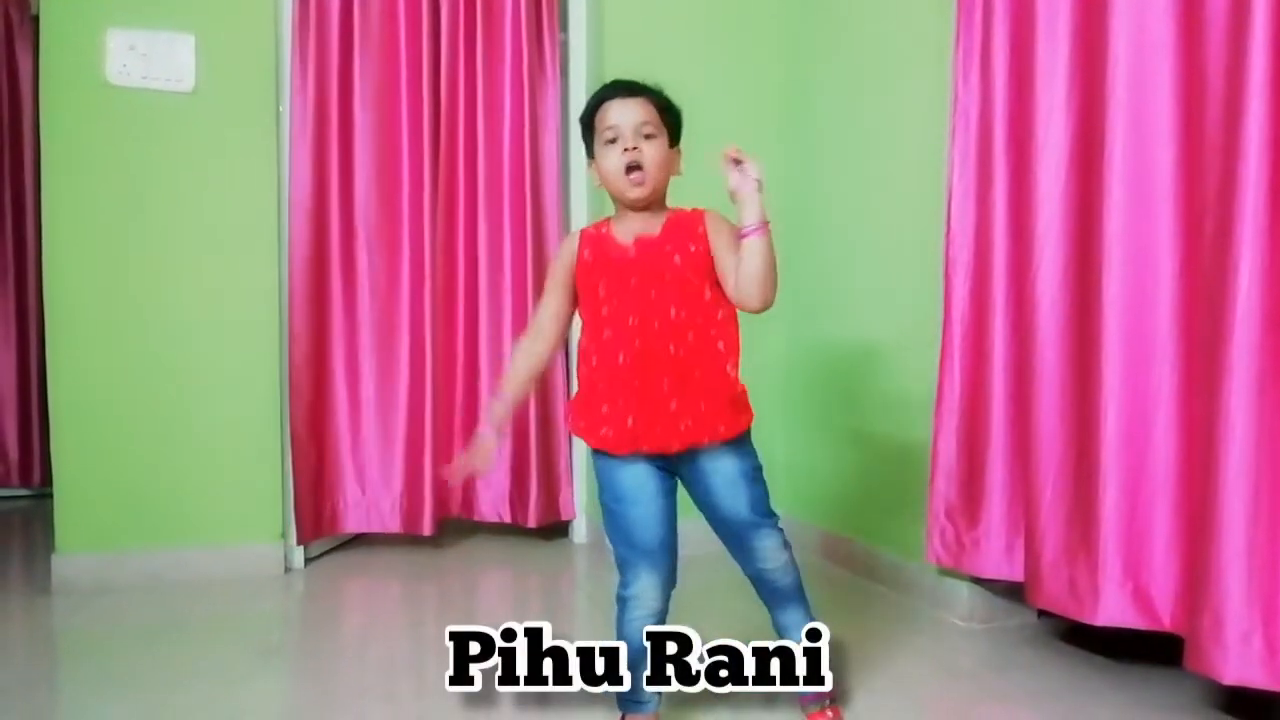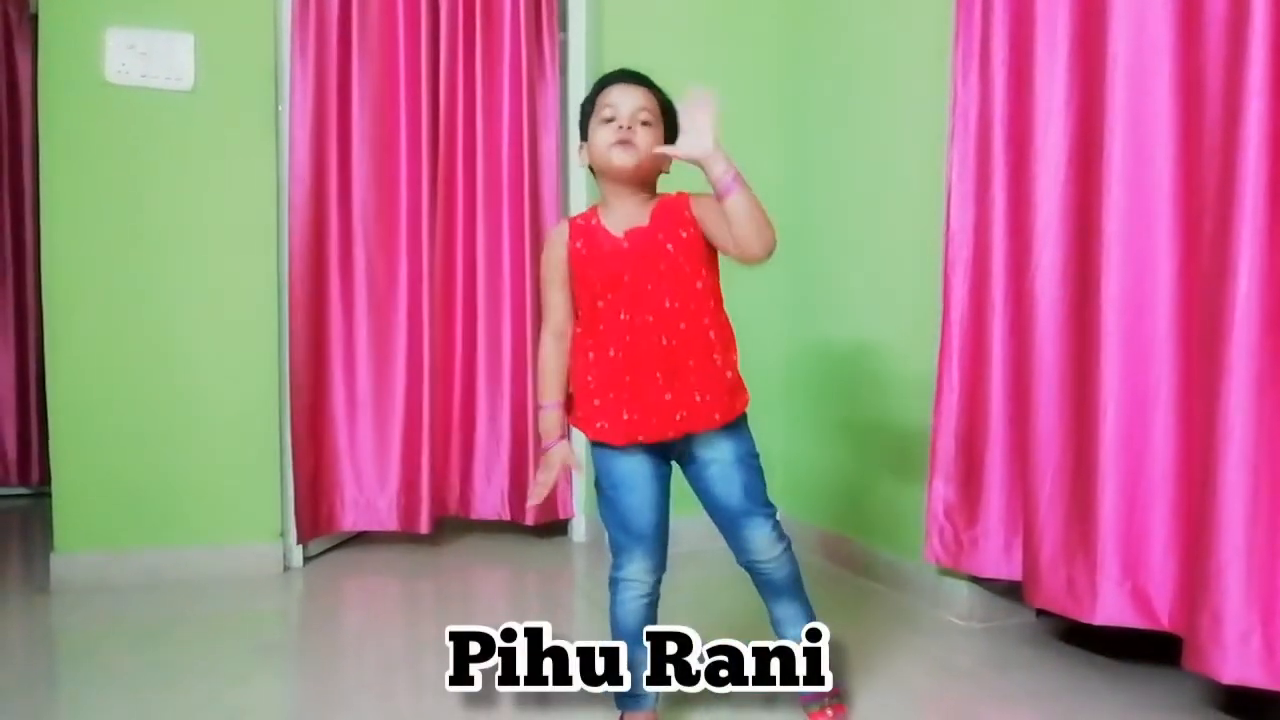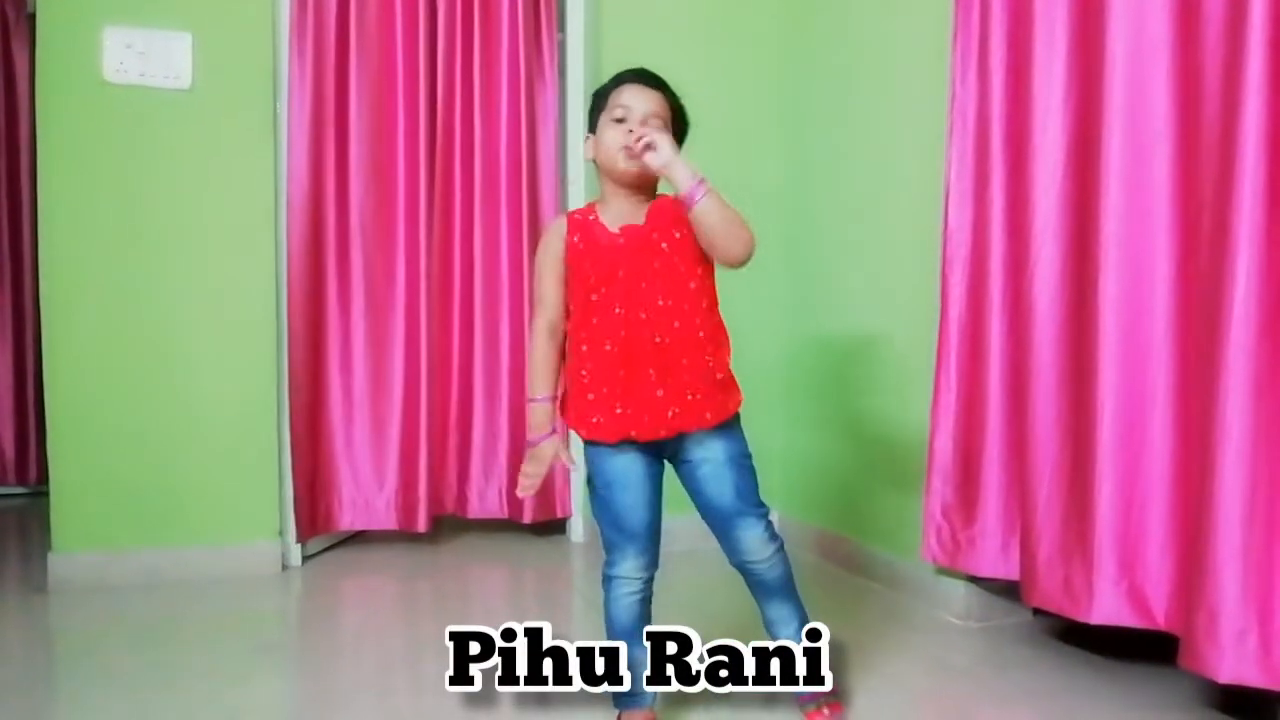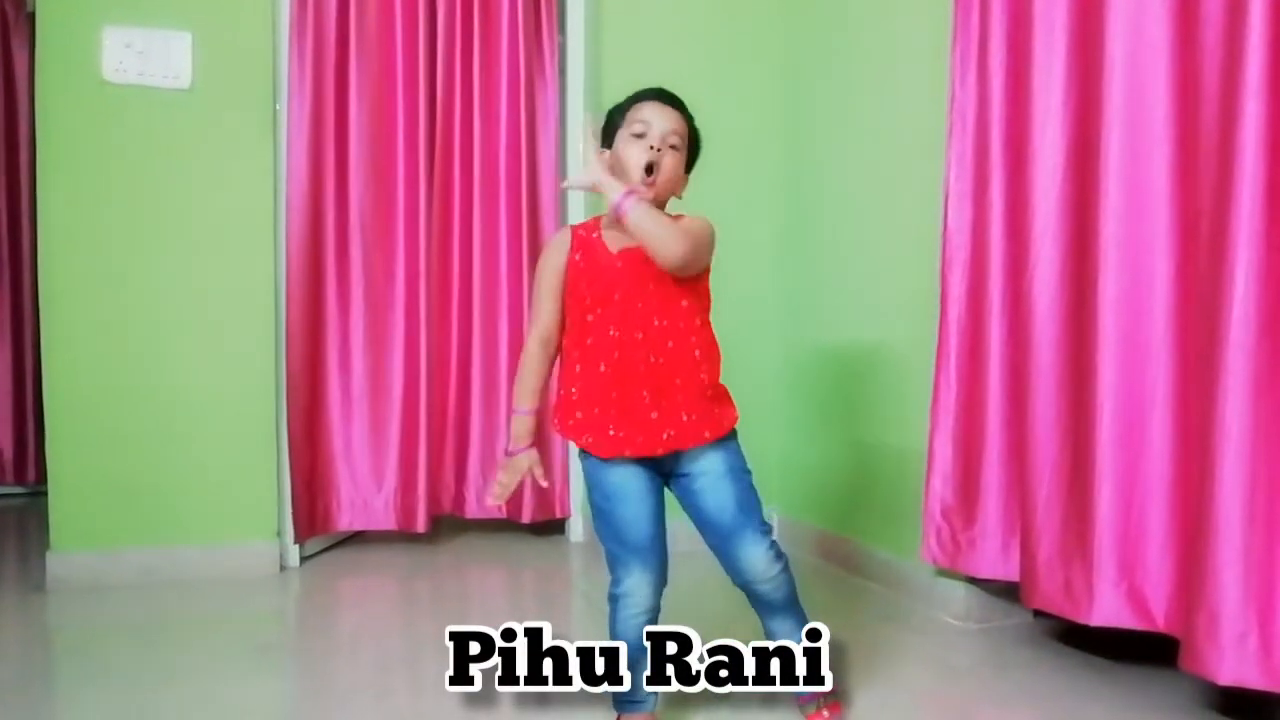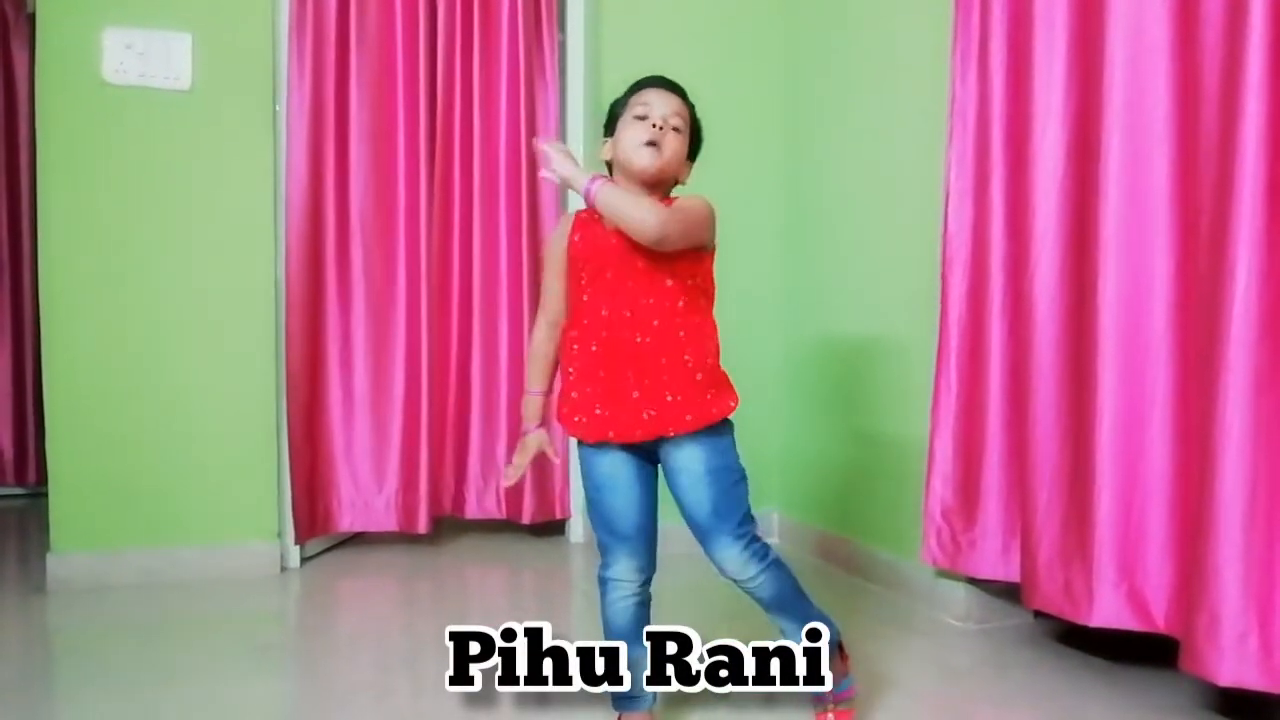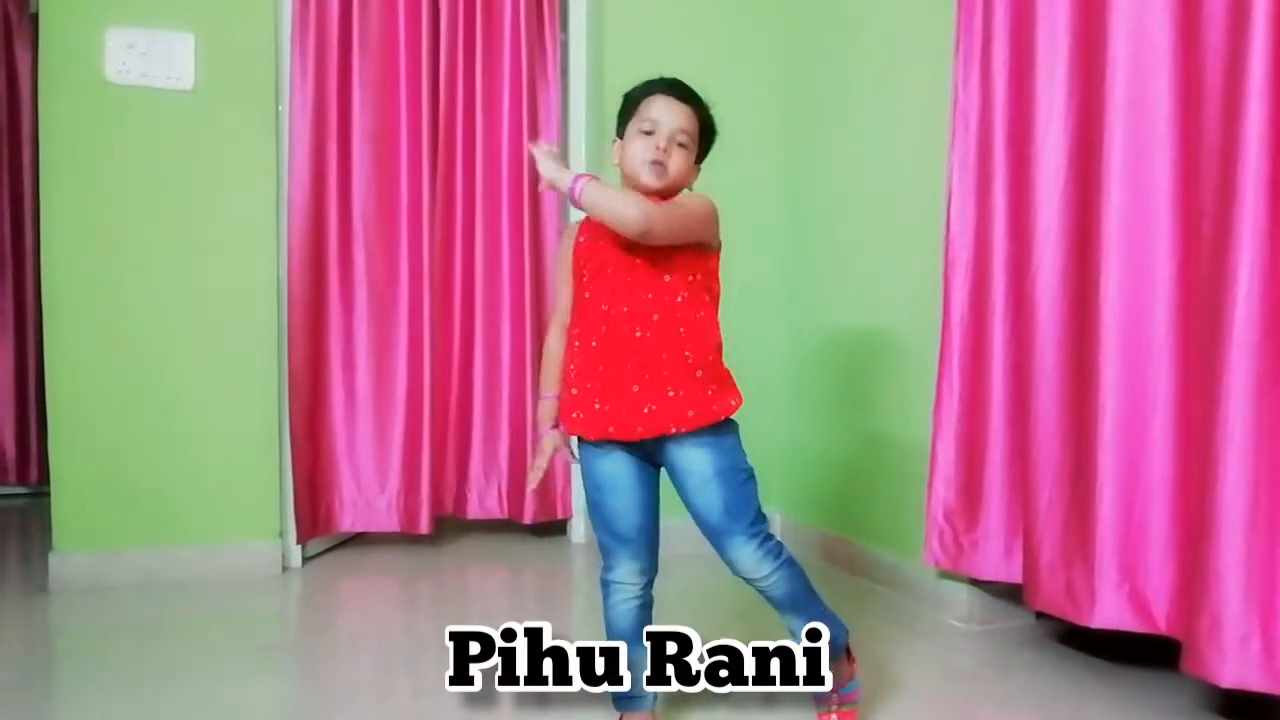
dt=0.2s
person 1, frame 1
left shoulder: (707, 231)
right shoulder: (580, 248)
left elbow: (755, 294)
right elbow: (539, 338)
left wrist: (750, 205)
right wrist: (495, 423)
left hip: (714, 430)
right hip: (621, 439)
left knee: (767, 551)
right knee: (644, 584)
person 1, frame 2
left shoulder: (692, 212)
right shoulder: (567, 238)
left elbow: (758, 245)
right elbow: (557, 338)
left wrist: (709, 156)
right wrist: (553, 434)
left hip: (710, 416)
right hip: (617, 429)
left knee: (762, 543)
right knee: (636, 570)
person 1, frame 3
left shoulder: (689, 213)
right shoulder: (565, 233)
left elbow: (738, 247)
right elbow: (549, 332)
left wrist: (677, 170)
right wrist: (544, 428)
left hip: (703, 415)
right hip: (612, 427)
left knee: (755, 542)
right knee: (628, 567)
person 1, frame 4
left shoulder: (693, 233)
right shoulder: (566, 247)
left elbow: (673, 253)
right elbow: (541, 343)
left wrist: (610, 188)
right wrist: (521, 439)
left hip: (698, 431)
right hip: (609, 441)
left knee: (757, 555)
right knee: (636, 582)
person 1, frame 5
left shoulder: (695, 216)
right shoulder: (570, 231)
left elbow: (651, 228)
right elbow: (550, 325)
left wrist: (578, 177)
right wrist: (533, 419)
left hip: (690, 419)
right hip: (604, 428)
left knee: (735, 551)
right knee: (623, 573)
left ankle: (826, 652)
person 1, frame 6
left shoulder: (698, 217)
right shoulder: (580, 237)
left elbow: (641, 221)
right elbow: (562, 331)
left wrist: (564, 178)
right wrist: (549, 422)
left hip: (693, 419)
right hip: (605, 430)
left knee: (748, 548)
right knee: (625, 574)
left ankle: (835, 651)
